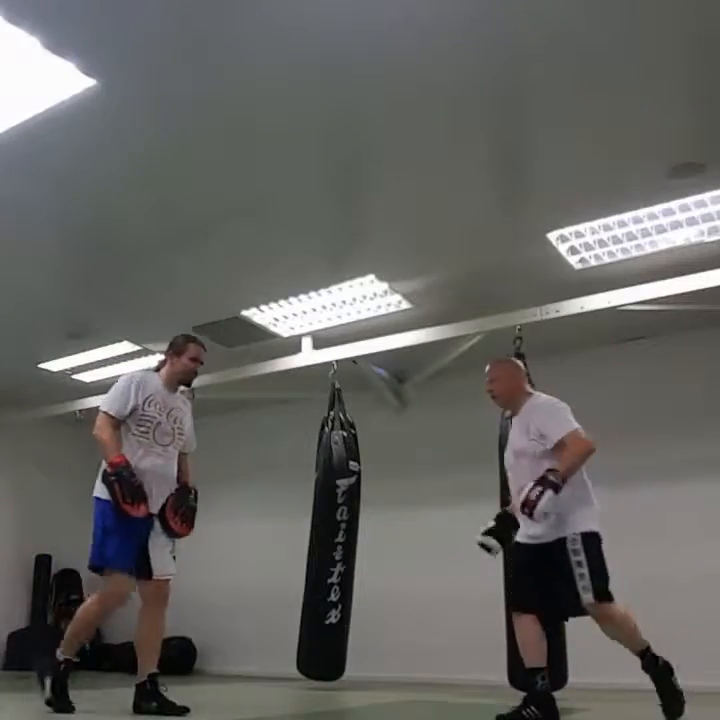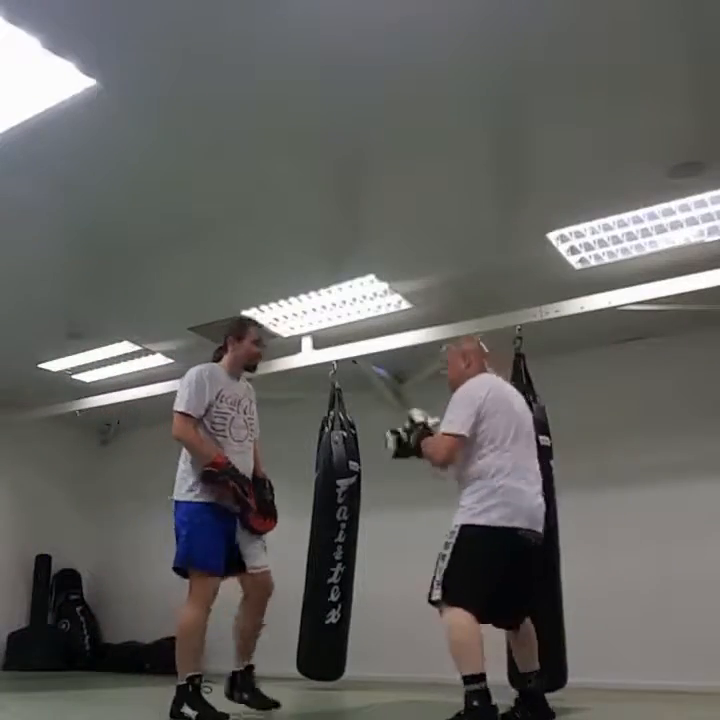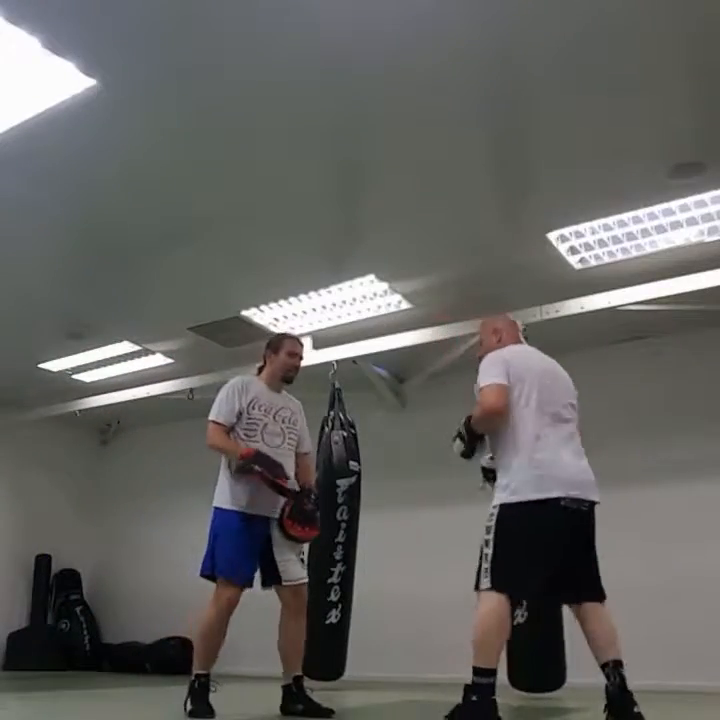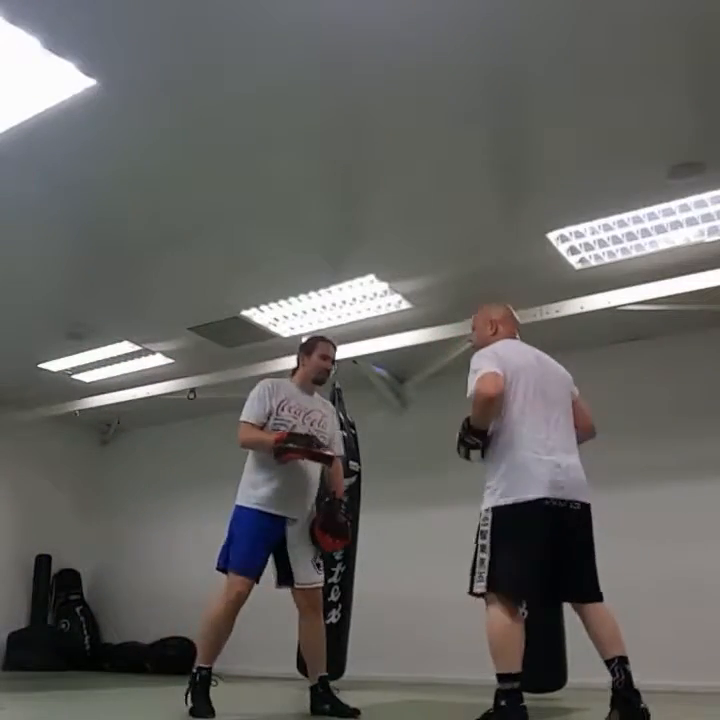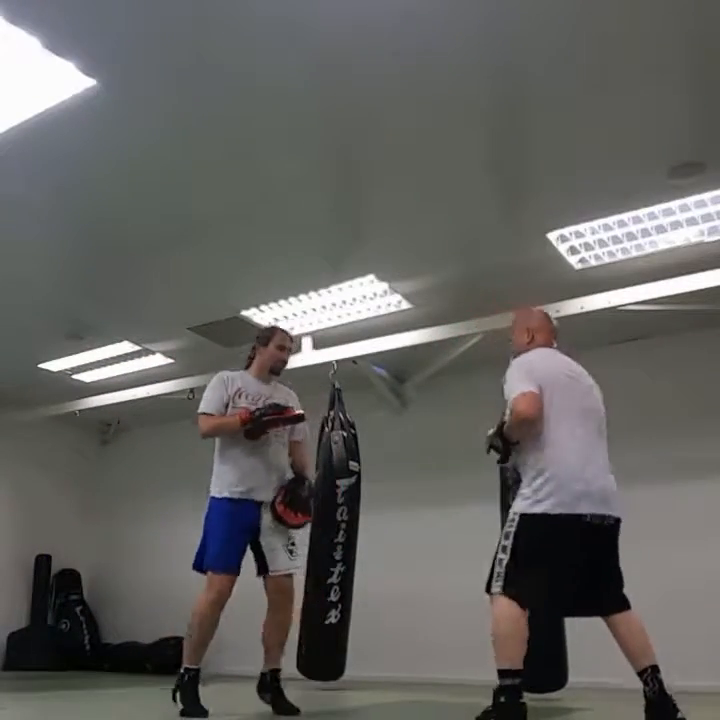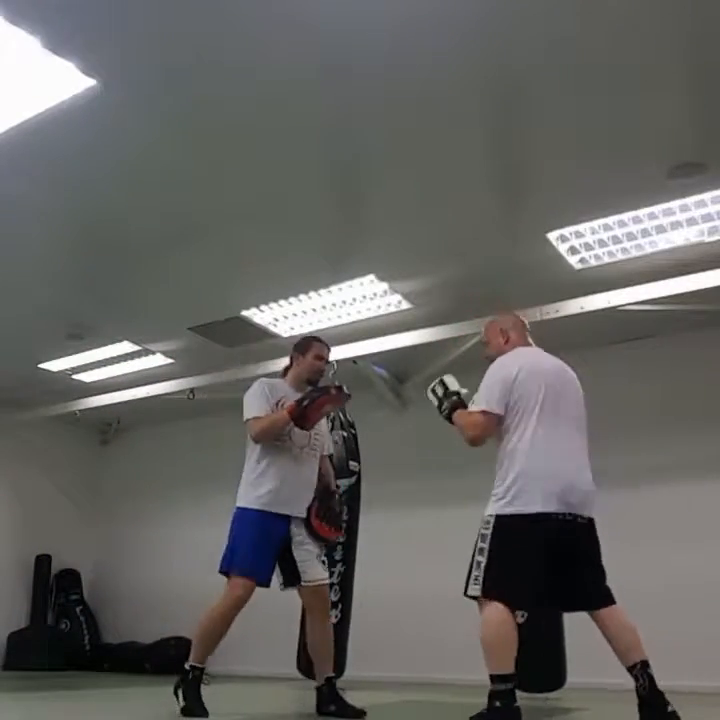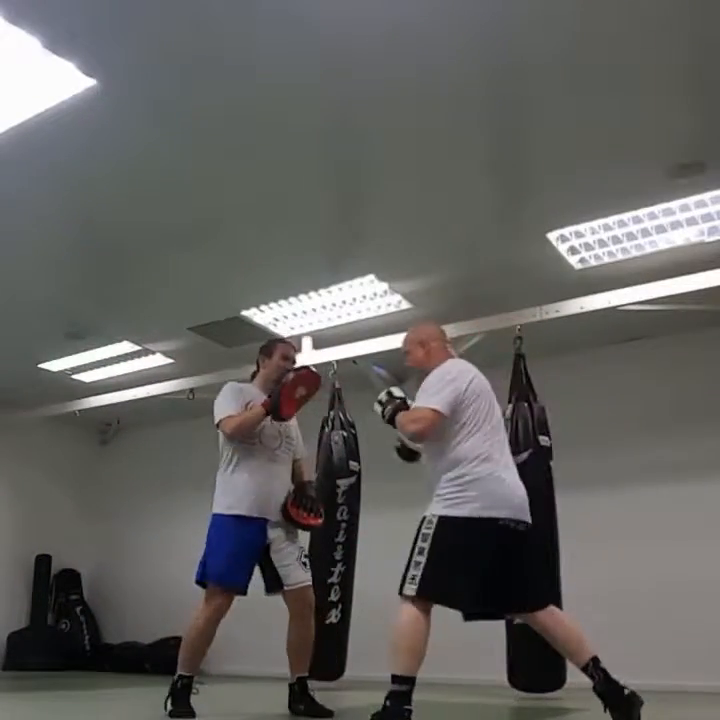
dt=0.7s
person 1, frame 1
left shoulder: (543, 408)
right shoulder: (518, 423)
left elbow: (581, 446)
left wrist: (548, 483)
right wrist: (502, 521)
left hip: (569, 524)
right hip: (536, 532)
left knee: (595, 603)
right knee: (522, 610)
left ankle: (655, 670)
person 1, frame 2
left shoulder: (472, 391)
right shoulder: (511, 396)
left elbow: (443, 454)
left wrist: (422, 438)
right wrist: (427, 437)
left hip: (489, 516)
right hip: (526, 517)
left knee: (454, 602)
right knee: (512, 613)
person 1, frame 3
left shoulder: (500, 359)
right shoulder: (558, 370)
left elbow: (491, 407)
left wrist: (470, 433)
left hip: (529, 492)
right hip: (578, 492)
left knee: (494, 590)
right knee: (587, 596)
person 1, frame 4
left shoulder: (490, 355)
right shoulder: (553, 366)
left elbow: (489, 392)
right elbow: (586, 427)
left wrist: (472, 431)
left hip: (518, 493)
right hip: (571, 491)
left knee: (501, 596)
right knee: (585, 596)
person 1, frame 5
left shoulder: (526, 364)
right shoulder: (581, 375)
left elbow: (525, 411)
left wrist: (503, 436)
right wrist: (516, 446)
left hip: (548, 501)
right hip: (600, 504)
left knee: (507, 594)
right knee: (613, 602)
person 1, frame 6
left shoulder: (507, 366)
right shoulder: (565, 371)
left elbow: (475, 432)
left wrist: (451, 404)
left hip: (524, 502)
right hip: (575, 503)
left knee: (493, 598)
right knee: (599, 601)
person 1, frame 7
left shoulder: (448, 374)
right shoulder: (462, 377)
left elbow: (419, 427)
left wrist: (393, 410)
left hip: (465, 508)
right hip: (508, 510)
left knee: (416, 600)
right knee: (535, 607)
person 2, frame 1
left shoulder: (184, 406)
right shoulder: (135, 383)
right elbow: (101, 425)
left wrist: (187, 492)
right wrist: (120, 469)
left hip: (157, 507)
right hip: (119, 501)
left knee: (158, 593)
right knee: (116, 590)
left ankle: (147, 687)
right ankle: (58, 667)
person 2, frame 2
left shoulder: (248, 391)
right shoulder: (202, 376)
right elbow: (181, 429)
left wrist: (261, 482)
right wrist: (222, 467)
right hip: (202, 499)
left knee: (261, 585)
right knee: (204, 590)
left ankle: (241, 677)
person 2, frame 3
left shoulder: (295, 407)
right shoulder: (239, 387)
right elbow: (214, 437)
right wrist: (251, 456)
left hip: (282, 514)
right hip: (237, 509)
left knee: (296, 597)
right knee: (226, 596)
right ankle: (198, 687)
person 2, frame 4
left shoulder: (327, 411)
right shoulder: (270, 389)
left elbow: (334, 463)
right elbow: (245, 436)
left wrist: (338, 504)
right wrist: (282, 441)
left hip: (302, 517)
right hip: (257, 507)
left knee: (312, 600)
right knee: (235, 592)
right ankle: (200, 681)
person 2, frame 5
left shoulder: (288, 397)
right shoulder: (226, 381)
left elbow: (298, 449)
right elbow: (206, 425)
right wrist: (252, 417)
left hip: (273, 503)
right hip: (230, 500)
left knee: (283, 593)
right knee: (217, 590)
left ankle: (270, 681)
right ankle: (187, 681)
person 2, frame 6
left shoulder: (314, 407)
right shoulder: (265, 388)
right elbow: (257, 432)
right wrist: (297, 409)
left hip: (302, 516)
right hip: (259, 509)
left knee: (320, 600)
right knee: (235, 595)
right ankle: (191, 677)
person 2, frame 7
left shoulder: (288, 415)
right shoulder: (235, 391)
right elbow: (231, 429)
left wrist: (306, 492)
right wrist: (271, 403)
left hip: (280, 521)
right hip: (236, 515)
left knee: (304, 602)
right knee: (216, 604)
right ankle: (180, 689)
